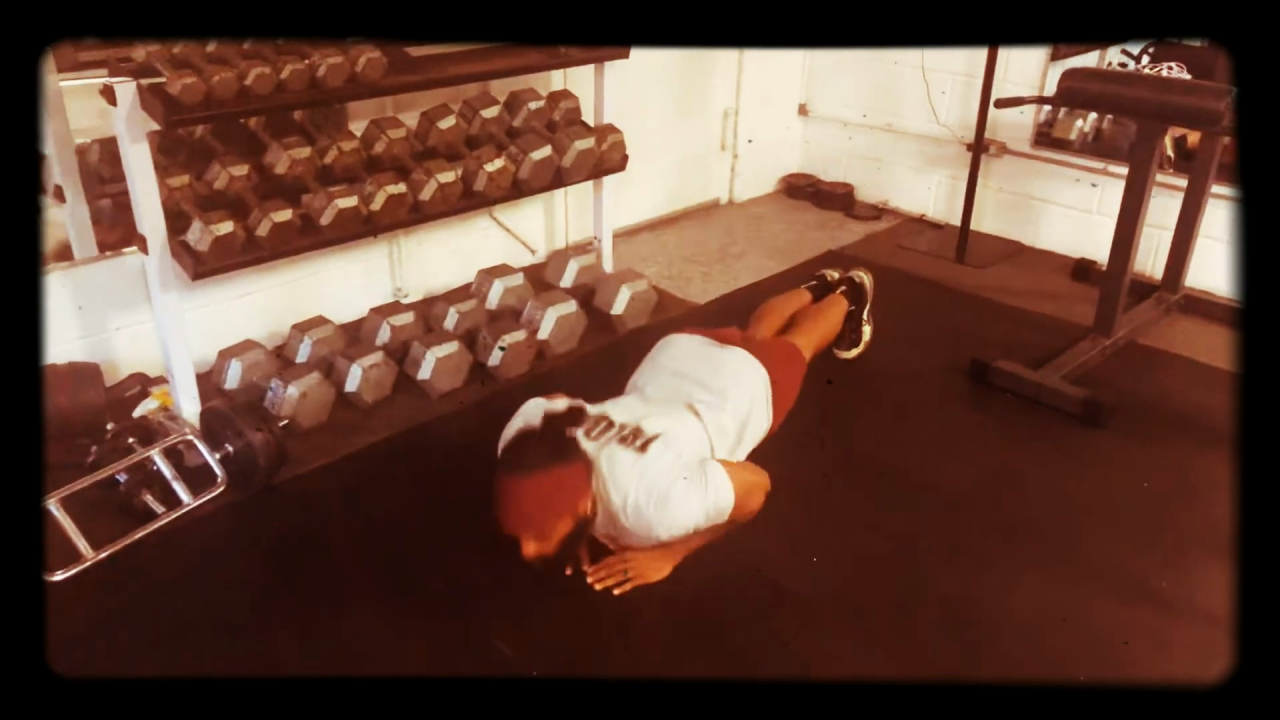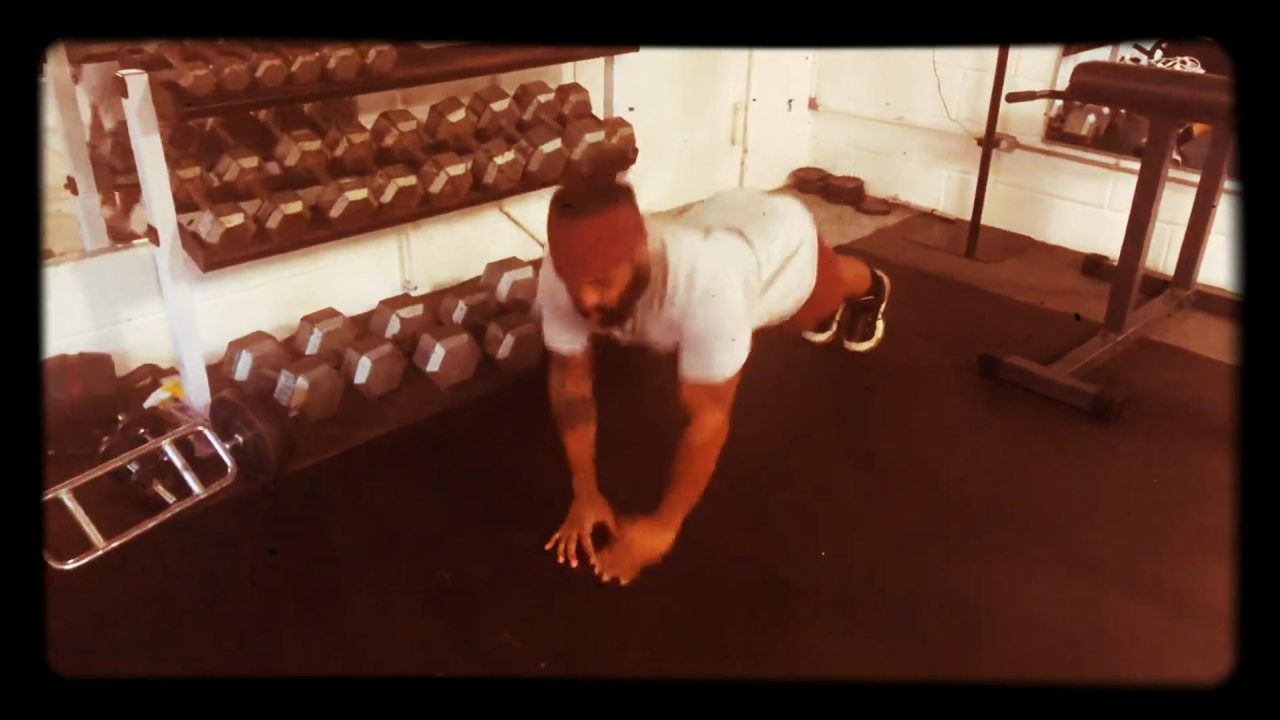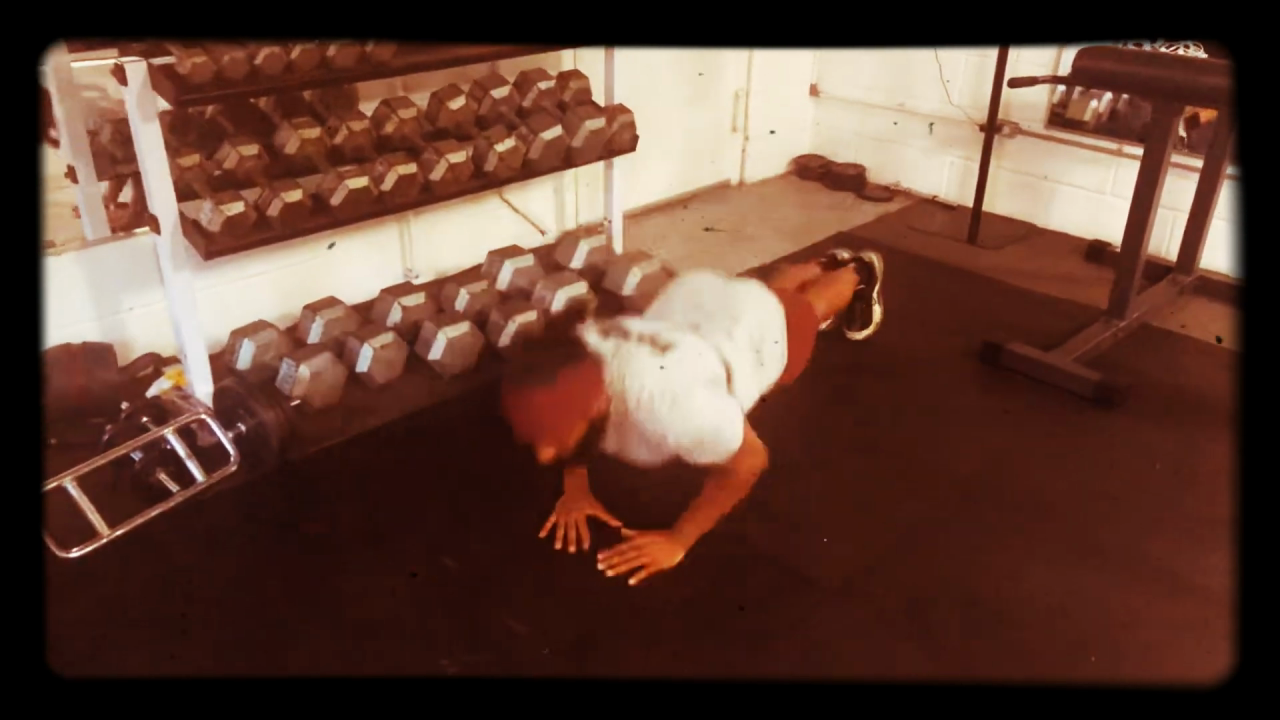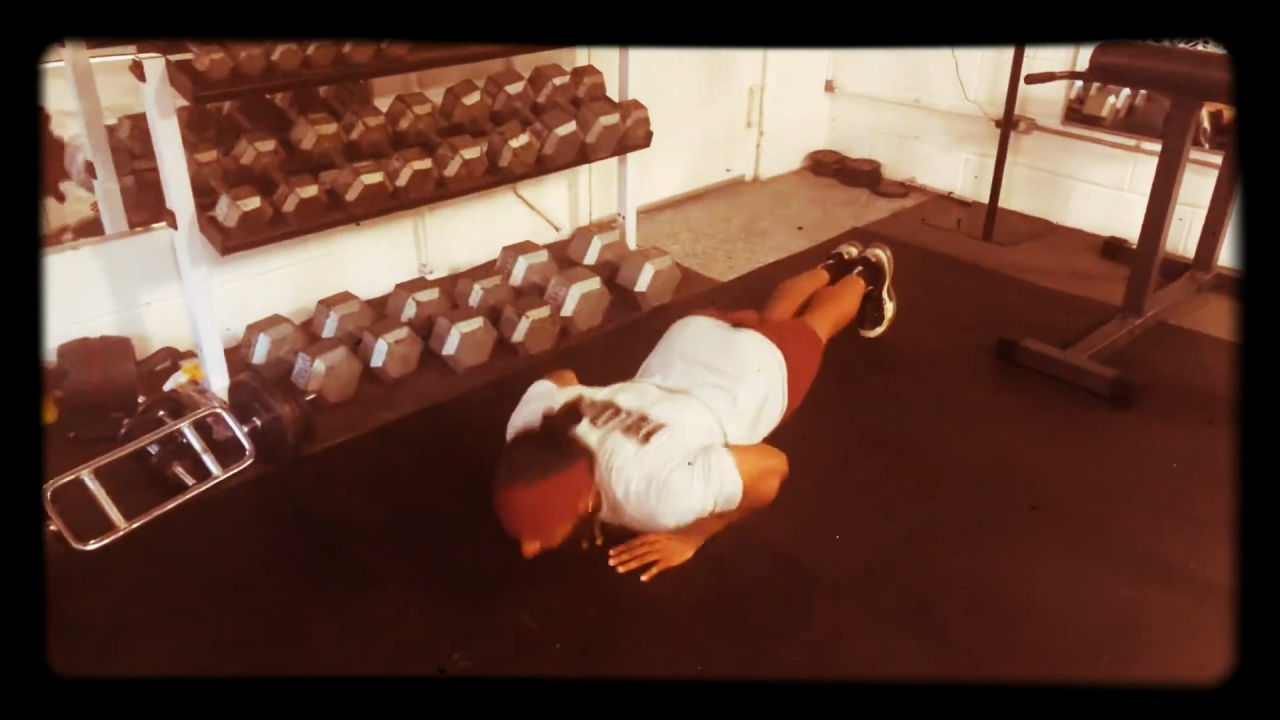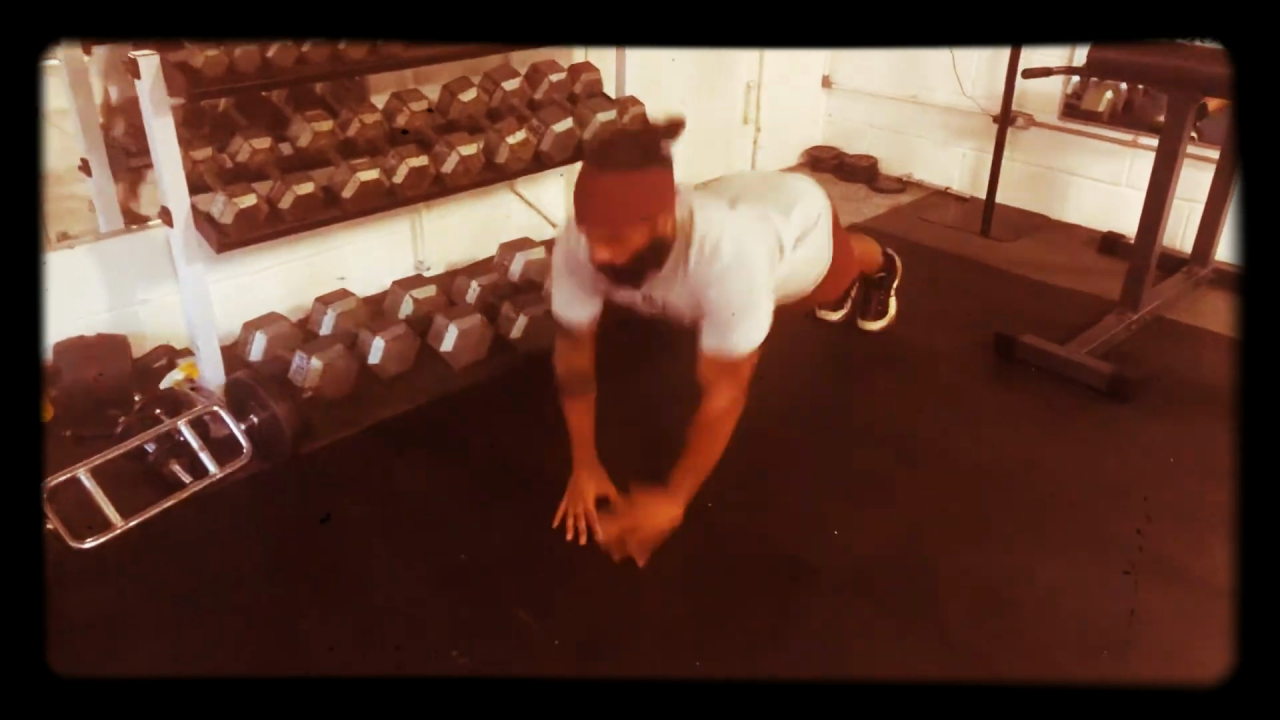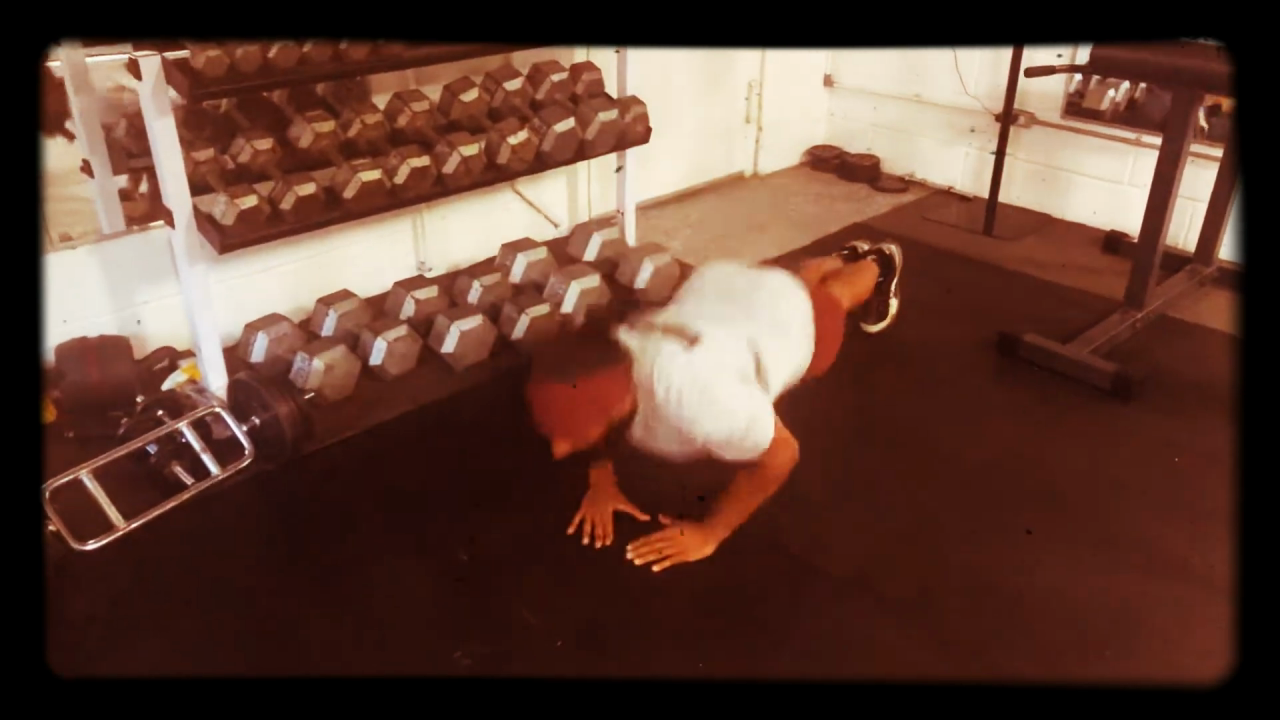
dt=0.4s
person 1, frame 1
left shoulder: (652, 501)
left elbow: (756, 487)
left wrist: (669, 555)
right wrist: (572, 520)
left hip: (749, 378)
right hip: (676, 354)
left knee: (795, 340)
right knee: (761, 330)
left ankle: (849, 292)
right ankle: (818, 286)
person 1, frame 2
left shoulder: (703, 280)
right shoulder: (563, 276)
left elbow: (709, 418)
right elbow: (570, 380)
left wrist: (664, 527)
right wrist: (585, 498)
left hip: (789, 244)
left knee: (831, 289)
left ankle: (871, 286)
person 1, frame 3
left shoulder: (670, 408)
right shoulder: (545, 381)
left elbow: (749, 458)
left wrist: (679, 539)
right wrist: (576, 489)
left hip: (760, 334)
right hip: (689, 298)
left knee: (808, 307)
left ankle: (860, 271)
right ankle: (829, 262)
person 1, frame 4
left shoulder: (657, 490)
right shoulder: (533, 425)
left elbow: (773, 470)
left wrist: (691, 538)
left hip: (764, 364)
right hip: (691, 337)
left knee: (813, 324)
right knee: (776, 312)
left ankle: (868, 271)
right ankle: (837, 263)
person 1, frame 5
left shoulder: (727, 251)
right shoulder: (583, 242)
left elbow: (724, 393)
right elbow: (573, 347)
left wrist: (672, 501)
right wrist: (584, 467)
left hip: (804, 224)
left knee: (848, 260)
left ankle: (881, 265)
person 1, frame 6
left shoulder: (697, 407)
right shoulder: (566, 366)
left elbow: (780, 453)
left wrist: (711, 532)
right wrist: (602, 484)
left hip: (786, 325)
right hip: (713, 290)
left knee: (831, 299)
left ankle: (879, 262)
right ankle: (849, 255)
